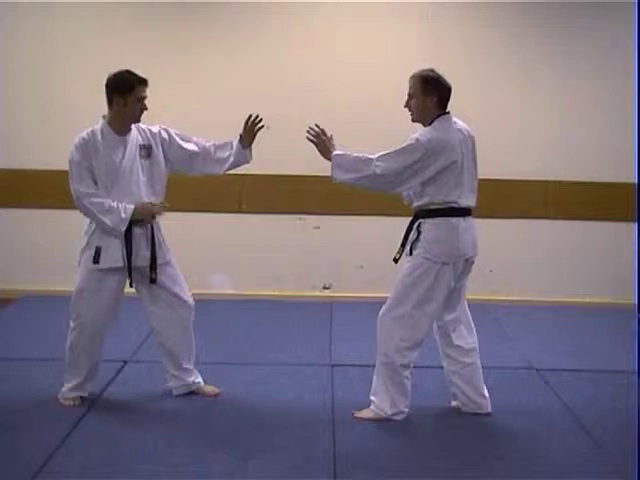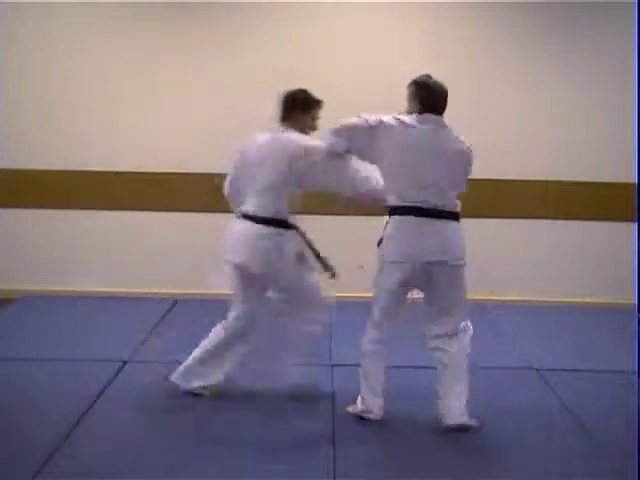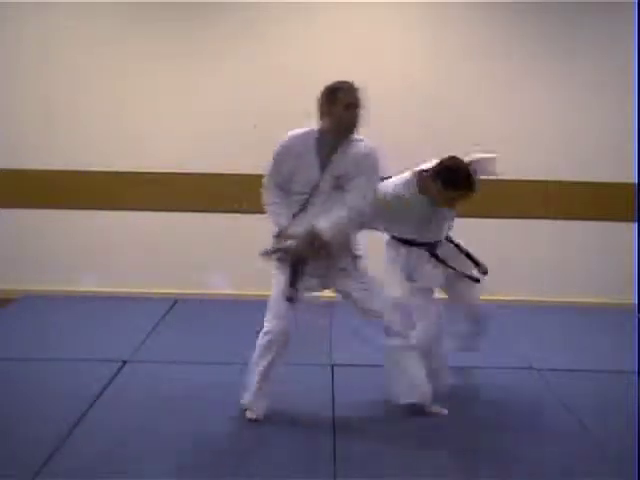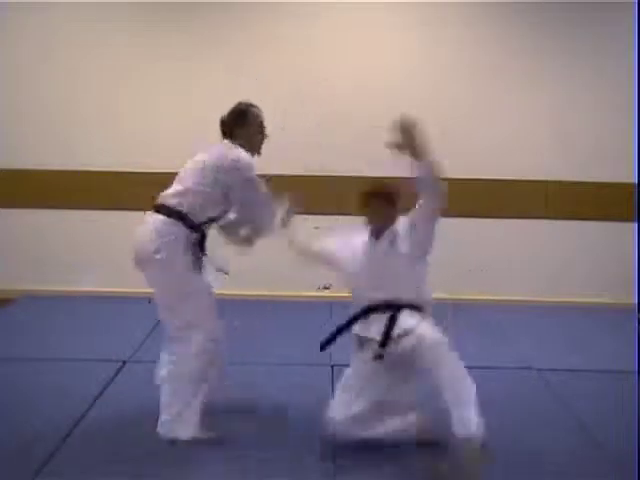
dt=0.7s
person 1, frame 1
left shoulder: (432, 141)
right shoulder: (461, 132)
left elbow: (383, 170)
left wrist: (332, 155)
right wrist: (416, 192)
left hip: (438, 236)
right hip: (460, 233)
left knee: (398, 320)
right knee: (453, 318)
left ankle: (389, 404)
right ankle: (473, 399)
person 1, frame 2
left shoulder: (390, 128)
right shoulder: (461, 147)
left elbow: (341, 133)
left hip: (403, 237)
right hip: (445, 238)
left knee: (378, 324)
right knee: (452, 329)
left ankle: (369, 403)
right ankle: (454, 413)
person 1, frame 3
left shoulder: (364, 155)
right shoulder: (293, 145)
left elbow: (355, 209)
right elbow: (272, 190)
left wrist: (314, 237)
right wrist: (287, 231)
left hip: (338, 252)
right hip: (297, 251)
left knee: (389, 316)
right knee: (278, 329)
left ankle: (418, 394)
right ankle: (253, 398)
person 1, frame 4
left shoulder: (218, 157)
right shoulder: (238, 162)
right elbow: (259, 216)
left wrist: (240, 231)
right wrist: (275, 216)
left hip: (152, 237)
right hip: (170, 243)
left knee: (185, 321)
right knee: (200, 333)
left ankle: (174, 385)
right ankle: (179, 425)
person 2, frame 1
left shoulder: (156, 137)
right shoulder: (87, 144)
left elbow: (201, 156)
right elbow: (84, 197)
left wrist: (241, 146)
right wrist: (129, 212)
left hip: (148, 239)
right hip: (107, 241)
left knee: (176, 308)
right knee: (89, 317)
left ankle: (186, 379)
right ankle: (74, 386)
person 2, frame 2
left shoulder: (254, 145)
right shoulder: (304, 149)
left elbow: (232, 188)
right elbow: (344, 177)
right wrist: (383, 192)
left hip: (244, 234)
right hip: (267, 241)
left knee: (243, 315)
right knee: (311, 309)
left ankle: (195, 375)
person 2, frame 3
left shoulder: (440, 171)
right shoulder: (393, 195)
left elbow: (476, 165)
left wrist: (477, 163)
left hip: (442, 249)
right hip: (411, 256)
left knee: (474, 312)
right knee: (429, 328)
right ankle: (412, 395)
person 2, frame 4
left shoulder: (411, 234)
right shoulder: (351, 244)
left elbow: (434, 196)
right elbow: (310, 249)
left wrist: (416, 149)
right wrist: (289, 228)
left hip: (409, 326)
right hip: (375, 350)
left knee: (434, 349)
right knee: (339, 421)
left ankle: (469, 432)
right ankle: (411, 424)
